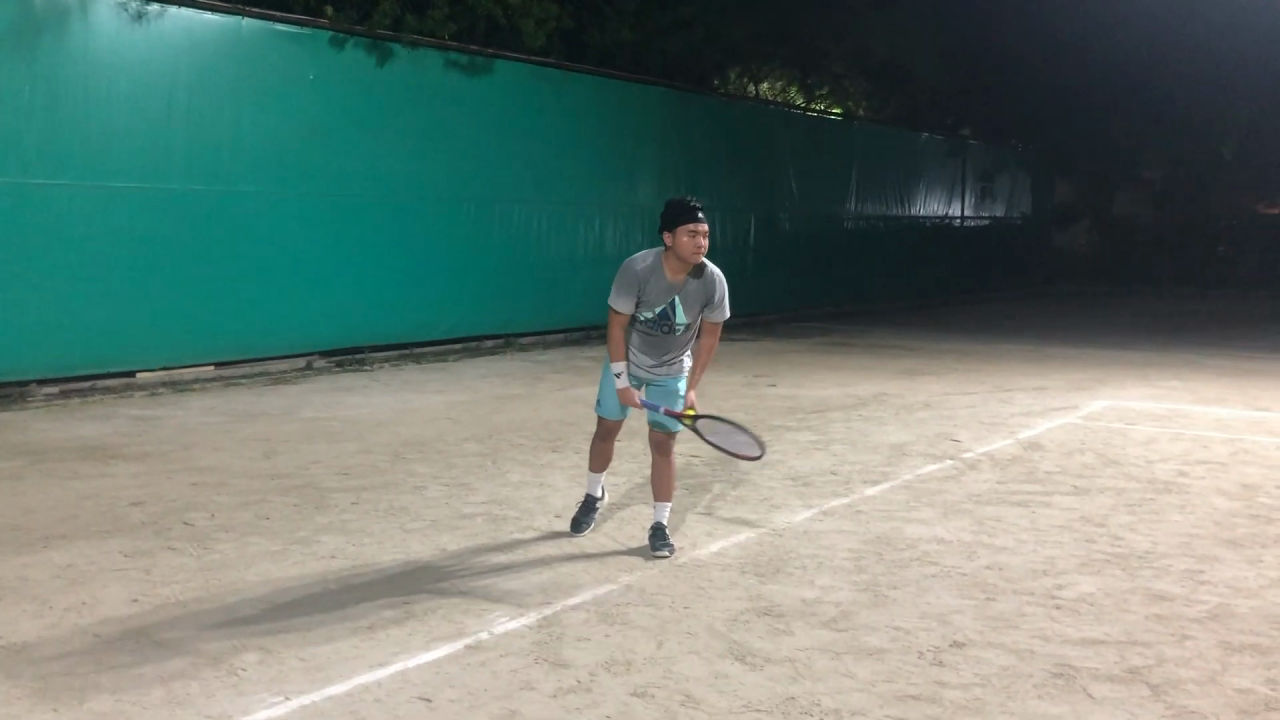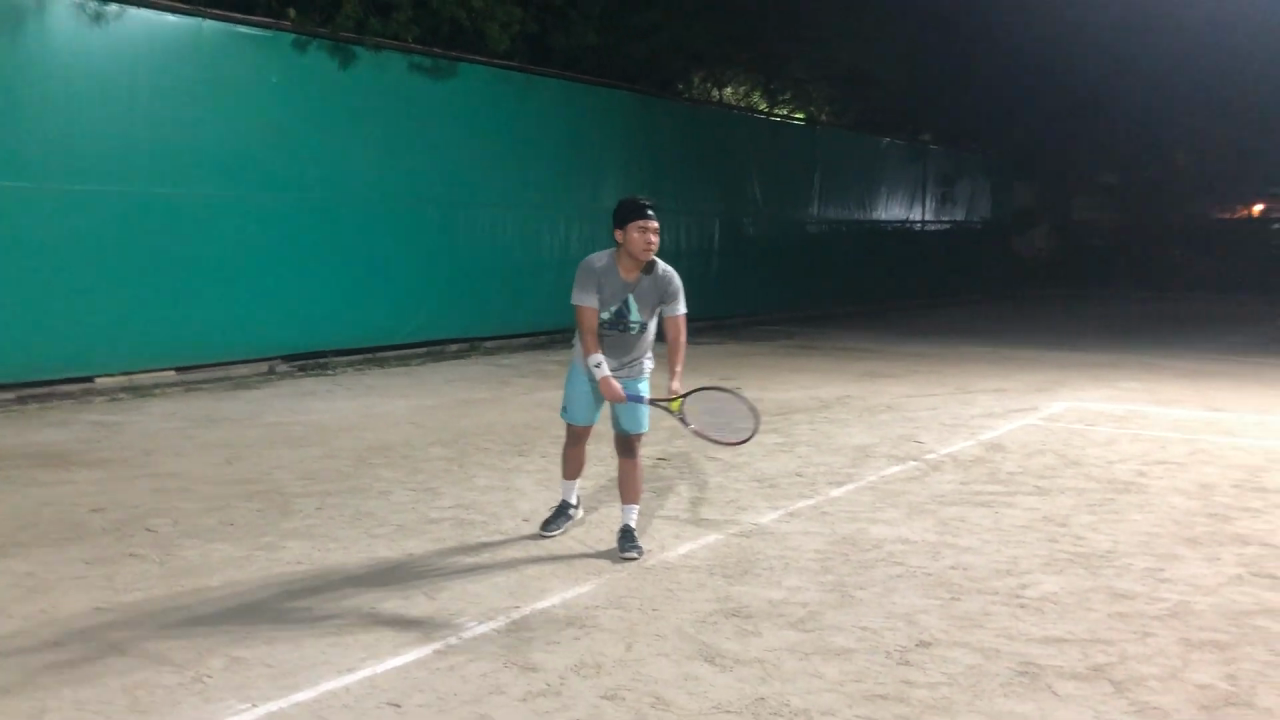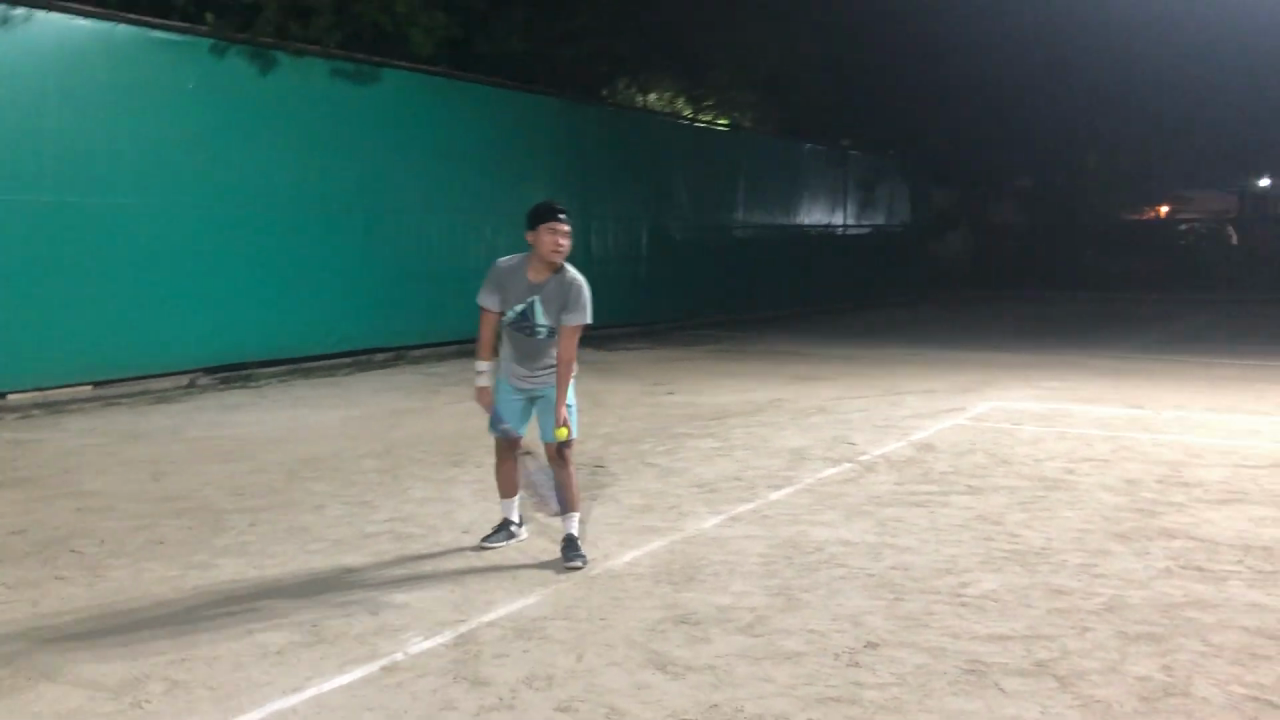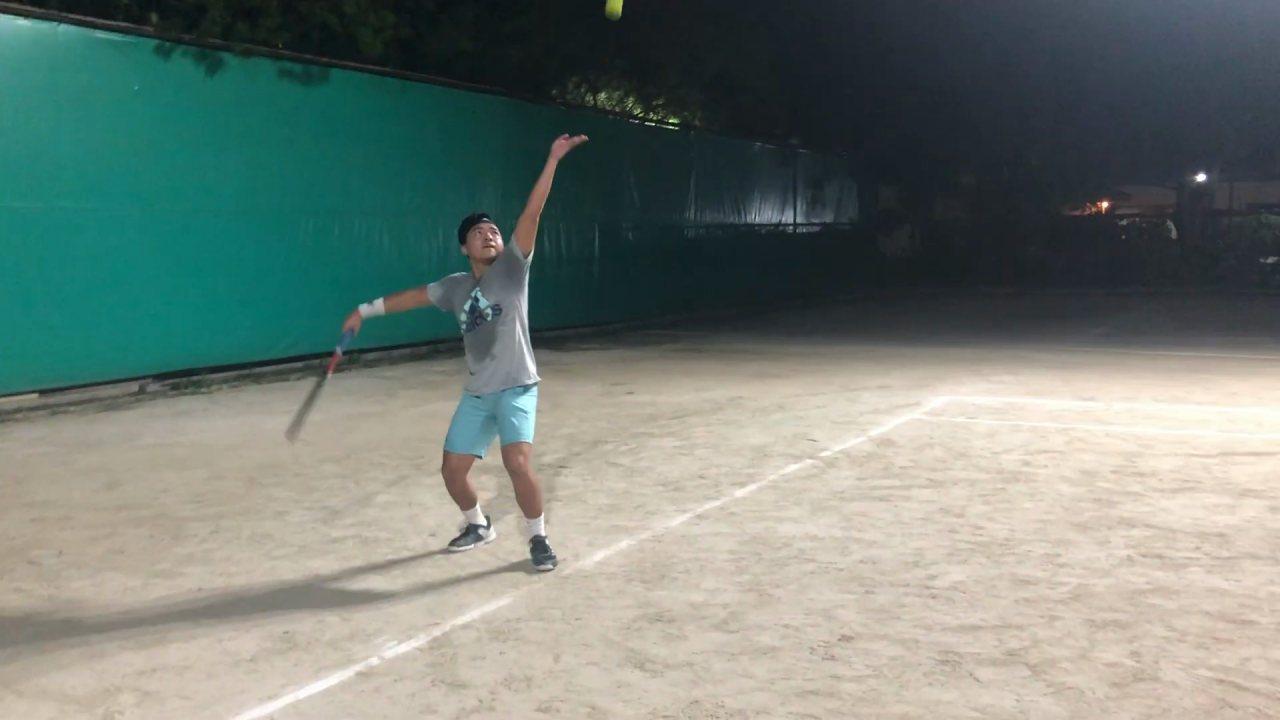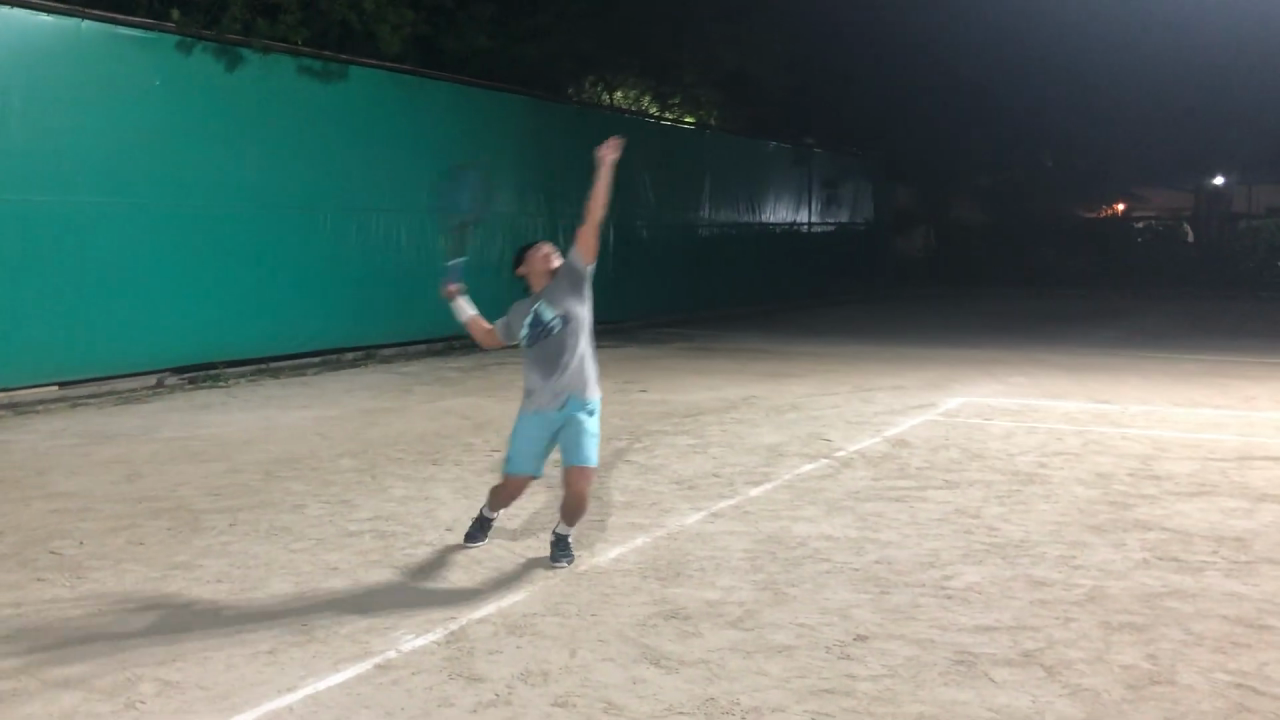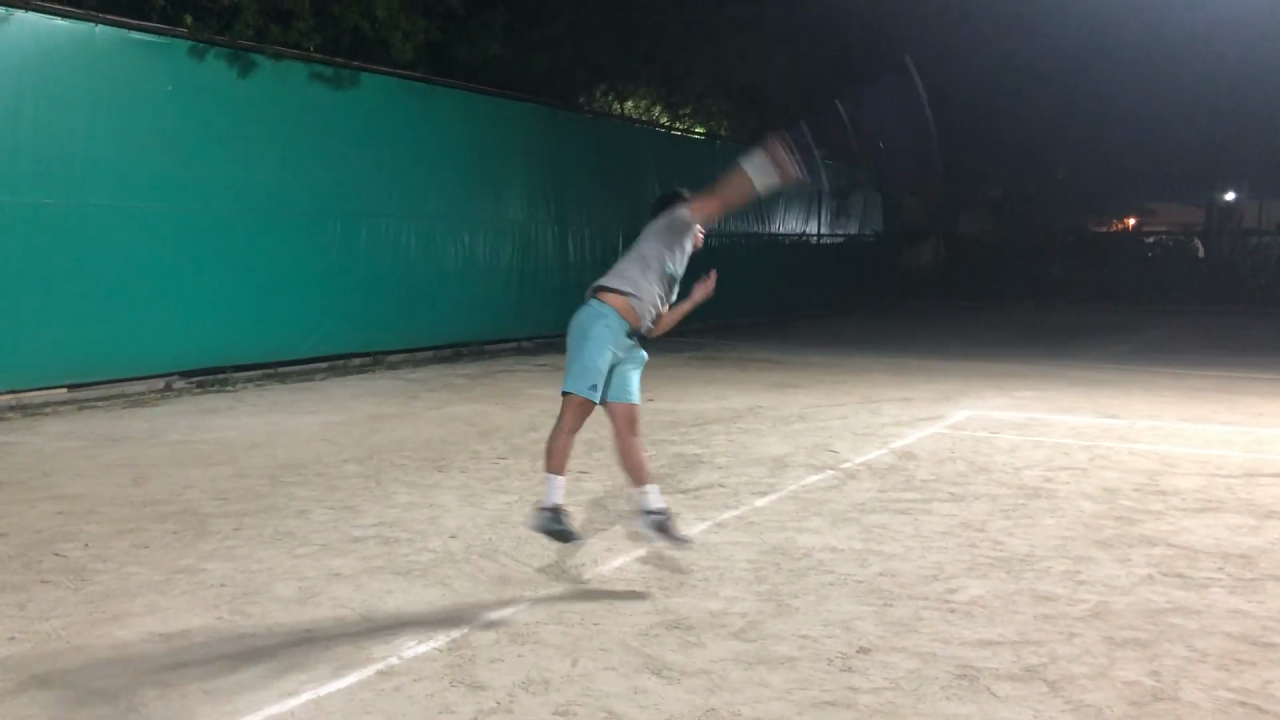
dt=0.4s
person 1, frame 1
left shoulder: (713, 281)
right shoulder: (636, 269)
left elbow: (709, 335)
right elbow: (616, 328)
left wrist: (693, 387)
right wrist: (622, 382)
left hip: (671, 371)
right hip: (626, 362)
left knee: (663, 444)
right knee: (606, 430)
left ankle: (660, 526)
right ankle: (594, 496)
person 1, frame 2
left shoulder: (666, 279)
right shoulder: (592, 268)
left elbow: (676, 334)
right elbow: (588, 330)
left wrist: (674, 378)
right wrist: (603, 376)
left hip: (634, 372)
right hip: (590, 367)
left knee: (629, 447)
right knee: (576, 436)
left ankle: (628, 527)
right ankle: (569, 504)
person 1, frame 3
left shoulder: (574, 284)
right shoulder: (503, 272)
left elbow: (568, 346)
right elbow: (488, 327)
left wrist: (562, 402)
right wrist: (483, 380)
left hip: (553, 381)
right hip: (510, 379)
left knee: (559, 455)
right knee: (505, 448)
left ankle: (571, 536)
right ankle: (512, 522)
person 1, frame 4
left shoulder: (511, 268)
right shoulder: (455, 286)
left elbow: (531, 214)
right elbow: (416, 296)
left wrist: (553, 160)
right wrist: (368, 310)
left hip: (517, 391)
right hip: (478, 395)
left knee: (517, 462)
right knee: (453, 469)
left ankle: (538, 537)
right ankle: (478, 525)
person 1, frame 5
left shoulder: (573, 283)
right shoulder: (520, 312)
left elbow: (590, 223)
right elbow: (489, 338)
left wrist: (604, 167)
right wrist: (461, 302)
left hip: (579, 406)
right hip: (538, 411)
left knee: (578, 486)
right knee: (513, 486)
left ankle: (563, 535)
right ankle: (487, 515)
person 1, frame 6
left shoulder: (668, 281)
right shoulder: (671, 226)
left elbow: (655, 326)
right elbow: (711, 203)
left wrist: (694, 298)
right wrist: (757, 167)
left hip: (625, 339)
right hip: (601, 320)
left knee: (627, 424)
right knee: (574, 414)
left ankle: (652, 511)
right ankle: (550, 507)
